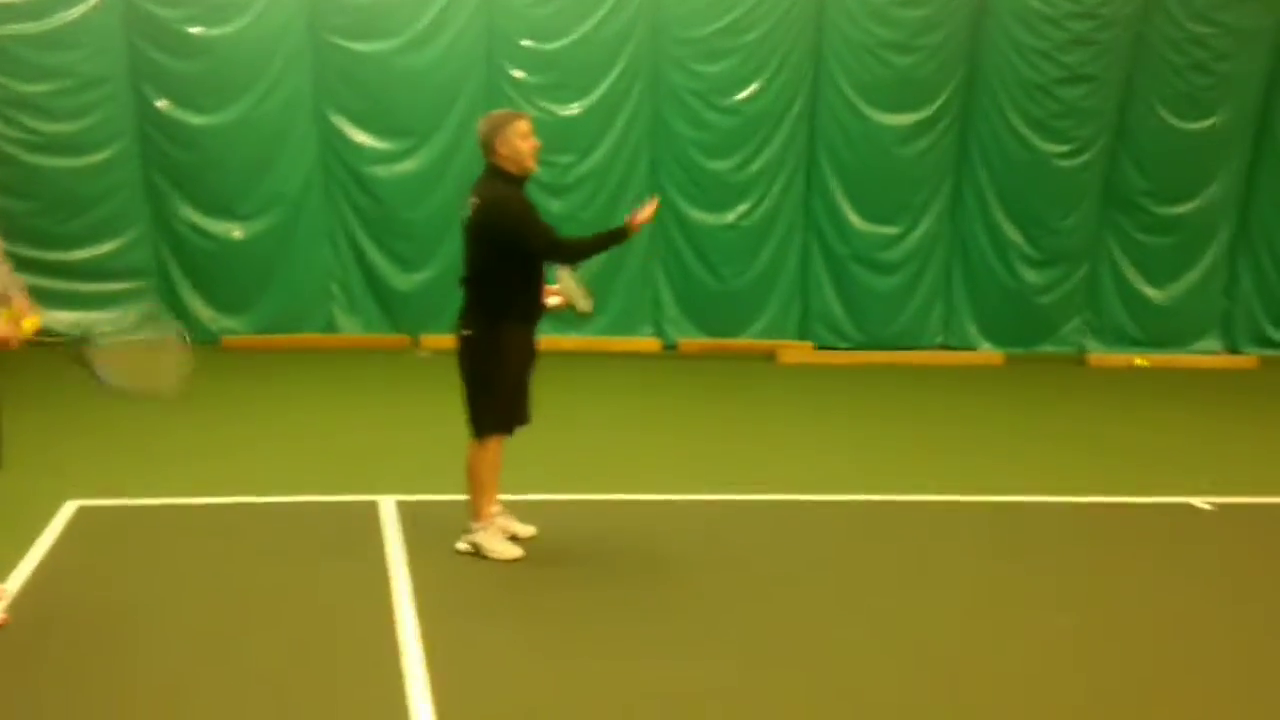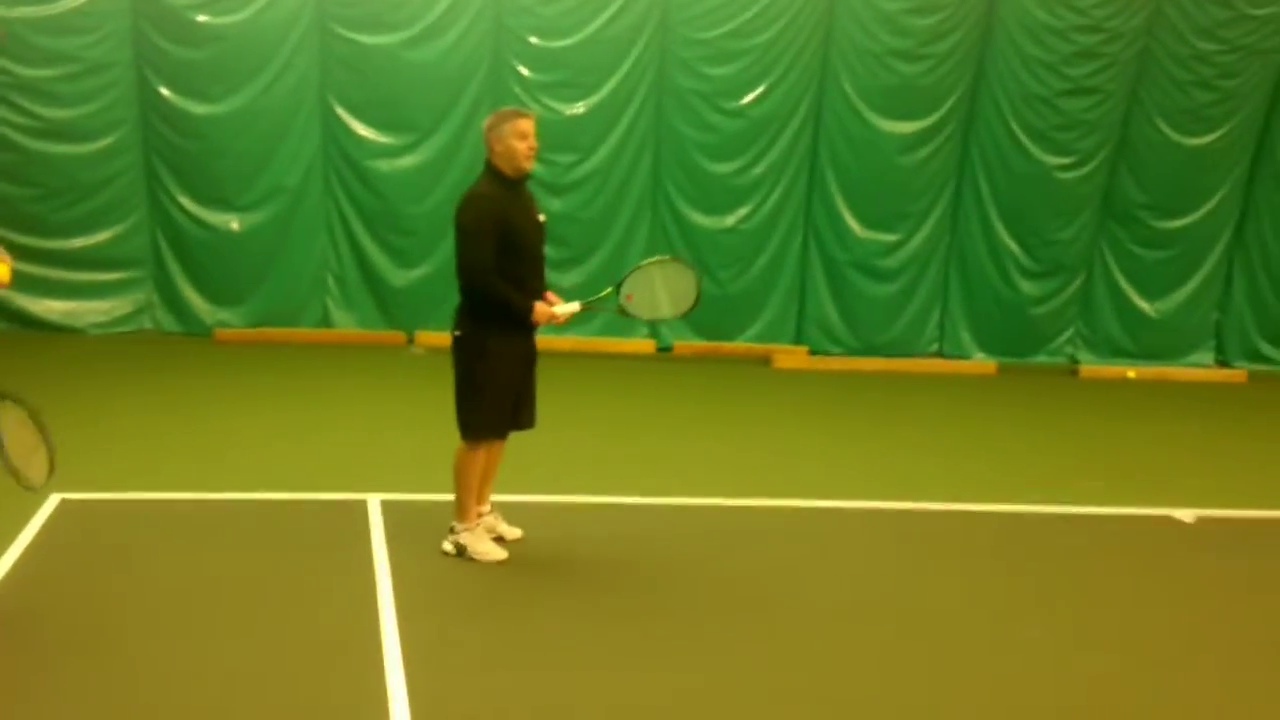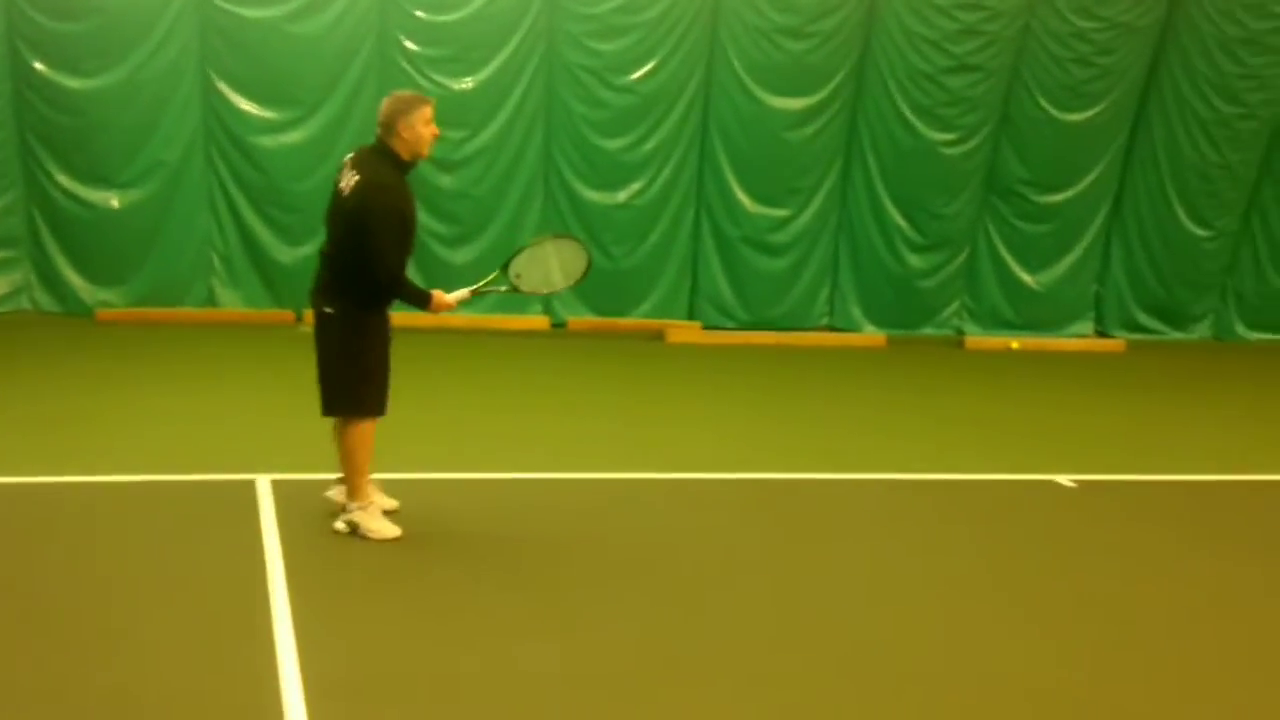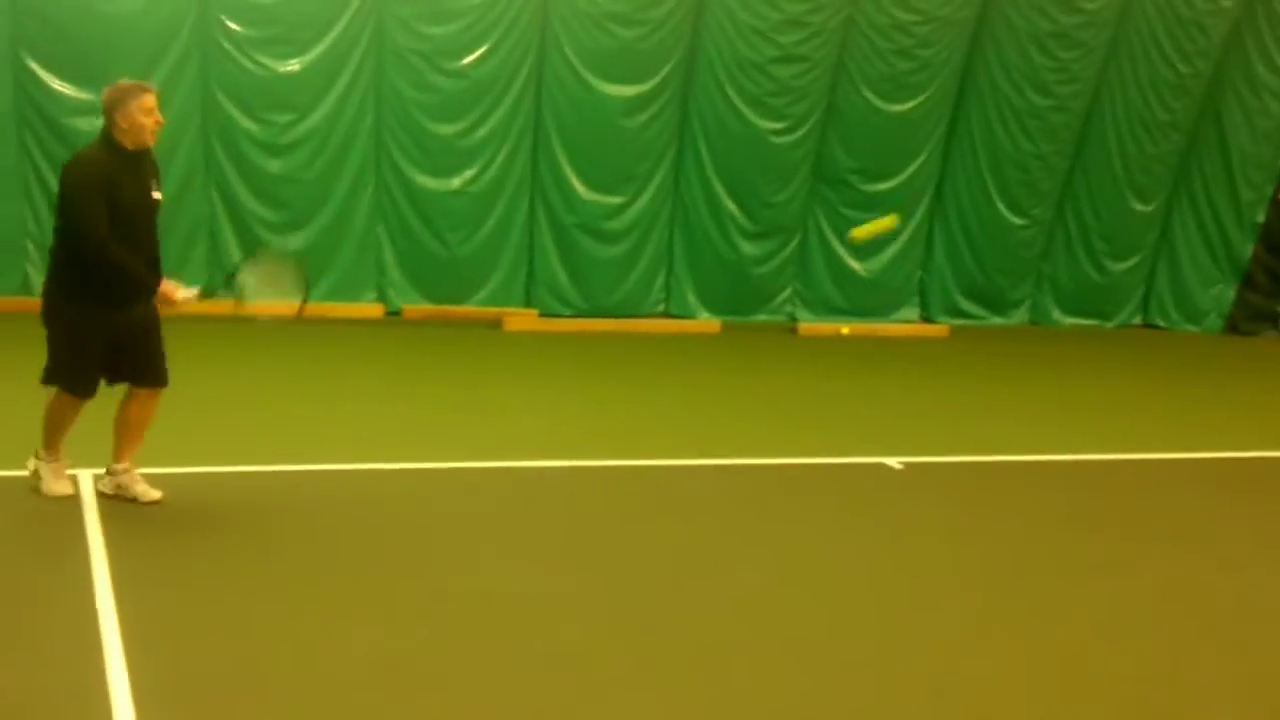
dt=1s
person 1, frame 1
left shoulder: (498, 194)
right shoulder: (501, 201)
right elbow: (560, 250)
left wrist: (537, 290)
right wrist: (627, 228)
left hip: (505, 326)
right hip: (492, 331)
left knee: (499, 428)
right knee: (489, 429)
left ankle: (491, 511)
right ankle: (478, 528)
person 1, frame 2
left shoulder: (522, 195)
right shoulder: (481, 201)
right elbow: (477, 278)
left wrist: (545, 296)
right wrist: (527, 309)
left hip: (517, 334)
right hip: (485, 335)
left knee: (499, 430)
right knee: (478, 433)
left ankle: (482, 511)
right ankle: (463, 529)
person 1, frame 3
left shoulder: (364, 160)
right shoulder: (385, 188)
right elbow: (384, 271)
right wrist: (427, 300)
left hip: (345, 297)
right hip: (353, 307)
left knee: (358, 402)
right knee: (361, 407)
left ankle: (353, 484)
right ankle: (357, 507)
person 1, frame 4
left shoulder: (146, 163)
right shoulder: (86, 169)
right elbow: (96, 246)
left wrist: (153, 283)
right wrist: (155, 284)
left hip: (130, 299)
right hip: (78, 299)
left knee: (150, 381)
right knee: (74, 389)
left ankle: (119, 471)
right ankle: (48, 458)
